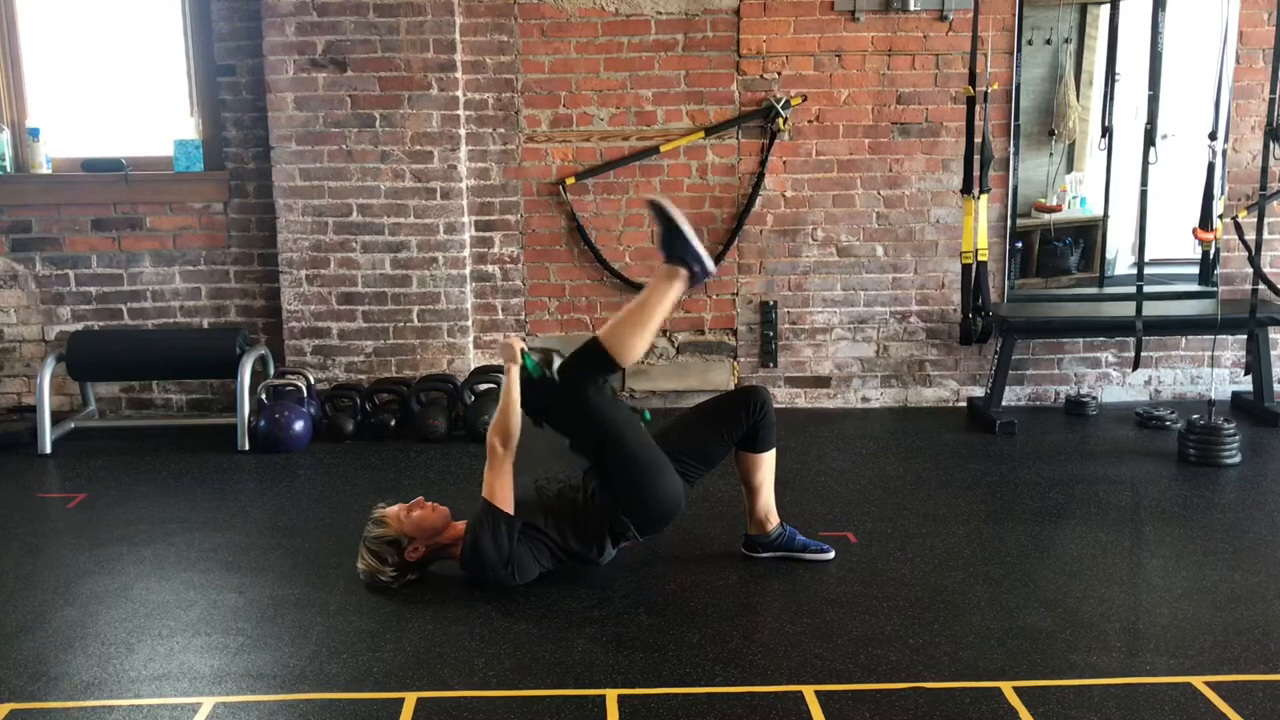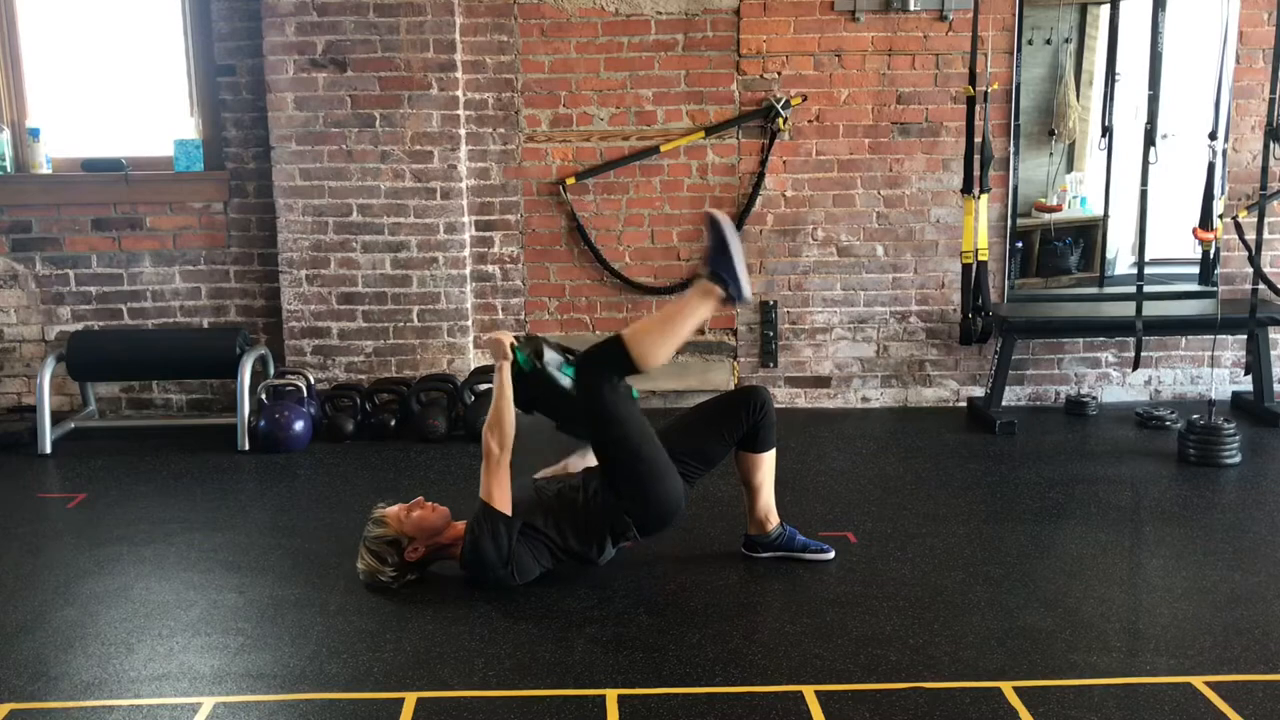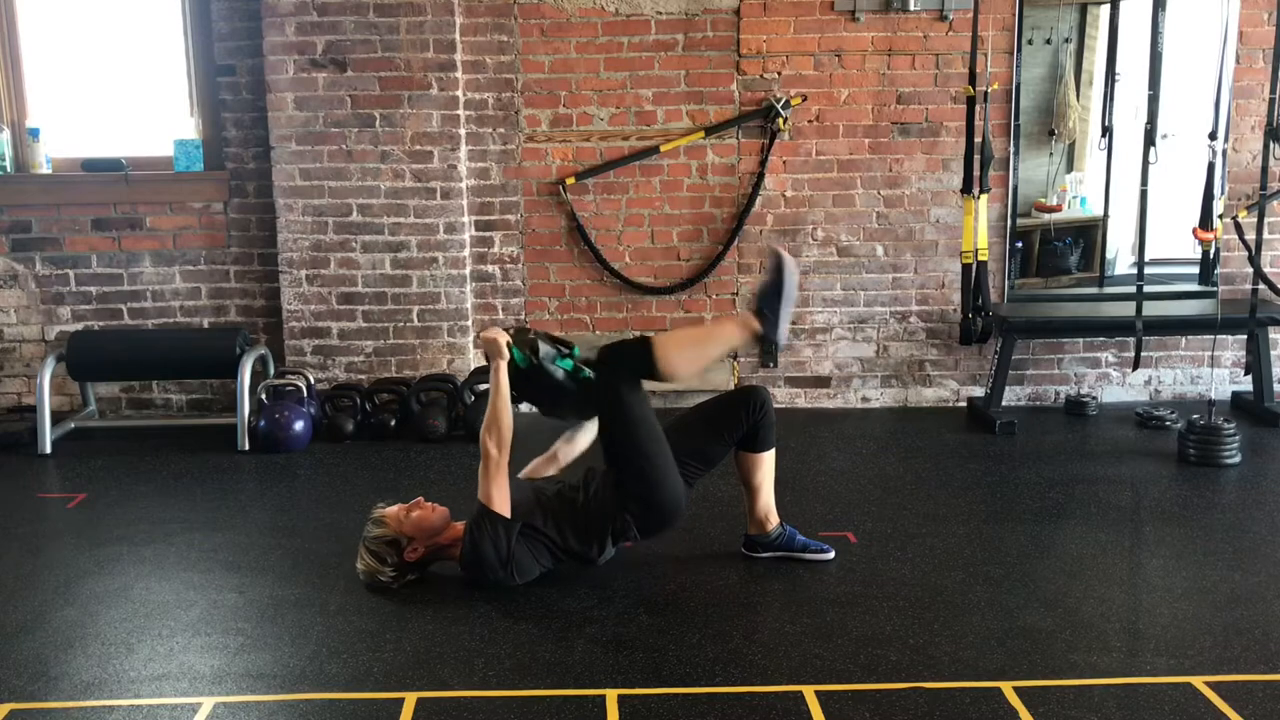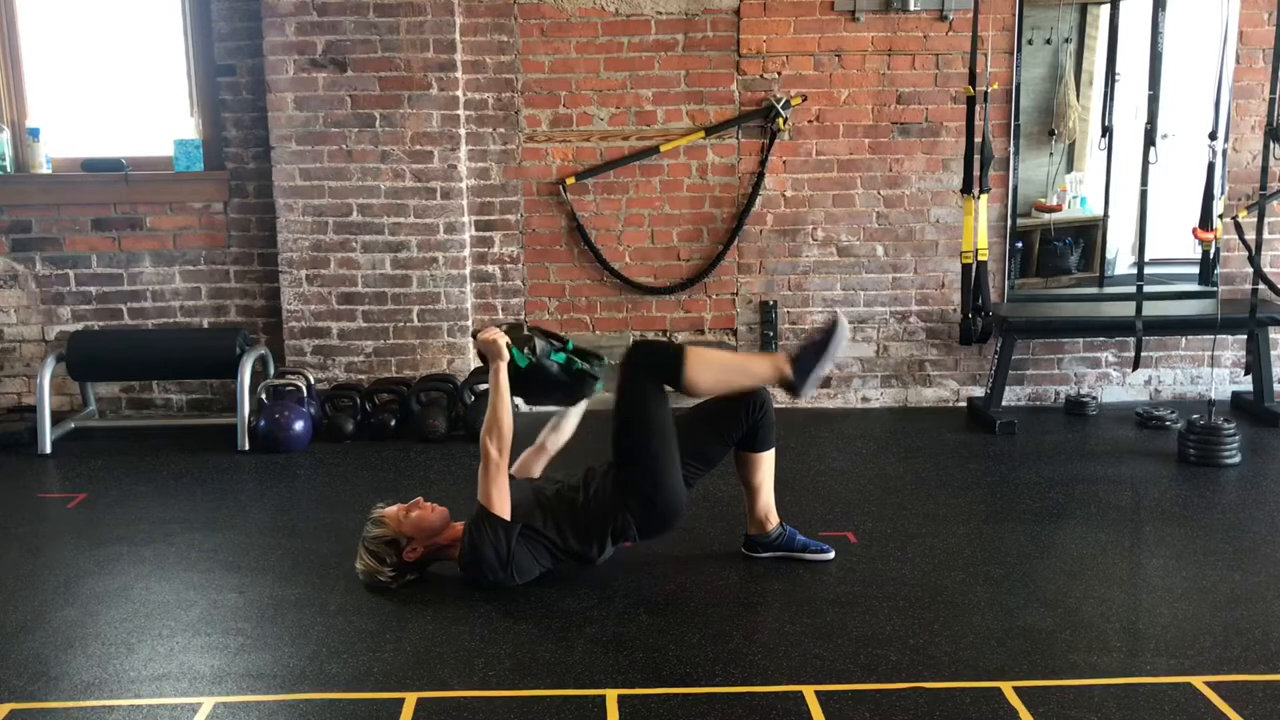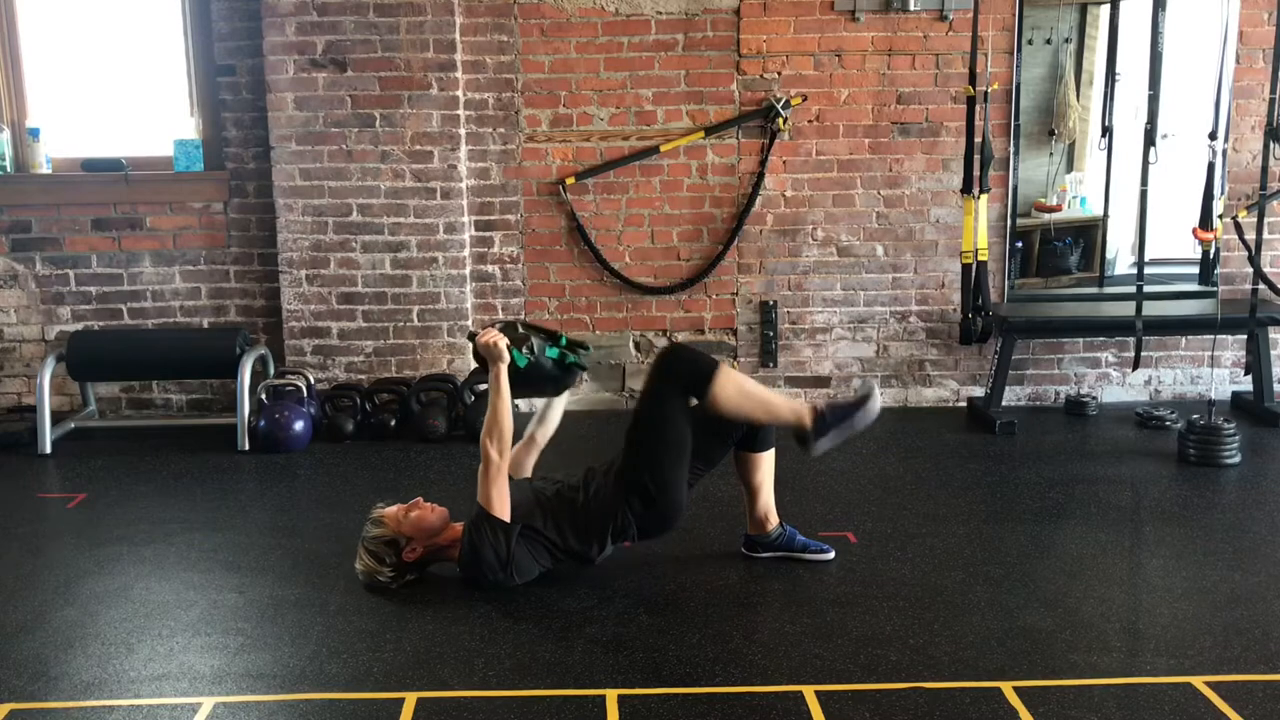
dt=0.1s
person 1, frame 1
left shoulder: (482, 537)
right shoulder: (484, 555)
right elbow: (500, 451)
right wrist: (513, 370)
left hip: (644, 489)
right hip: (642, 501)
left knee: (751, 403)
right knee: (577, 375)
left ankle: (766, 532)
right ankle: (677, 273)
person 1, frame 2
left shoulder: (482, 535)
right shoulder: (484, 555)
left elbow: (538, 481)
right elbow: (497, 452)
left wrist: (603, 437)
right wrist: (502, 366)
left hip: (642, 488)
right hip: (643, 500)
left knee: (751, 402)
right knee: (594, 370)
left ankle: (766, 530)
right ankle: (713, 288)
person 1, frame 3
left shoulder: (479, 542)
right shoulder: (485, 559)
left elbow: (549, 463)
right elbow: (495, 452)
left wrist: (596, 415)
right wrist: (499, 367)
left hip: (628, 488)
right hip: (642, 503)
left knee: (750, 401)
right knee: (616, 362)
left ankle: (767, 533)
right ankle: (757, 323)
person 1, frame 4
left shoulder: (477, 535)
right shoulder: (483, 559)
left elbow: (541, 453)
right elbow: (493, 458)
left wrist: (576, 397)
right wrist: (497, 368)
right hip: (638, 502)
left knee: (750, 407)
right knee: (646, 360)
left ankle: (765, 530)
right ankle: (790, 369)
person 1, frame 5
left shoulder: (479, 531)
right shoulder: (483, 558)
left elbow: (529, 446)
right elbow: (493, 459)
right wrist: (498, 368)
left hip: (618, 486)
right hip: (641, 502)
left knee: (748, 404)
right knee: (677, 363)
left ankle: (766, 532)
right ankle: (811, 420)
